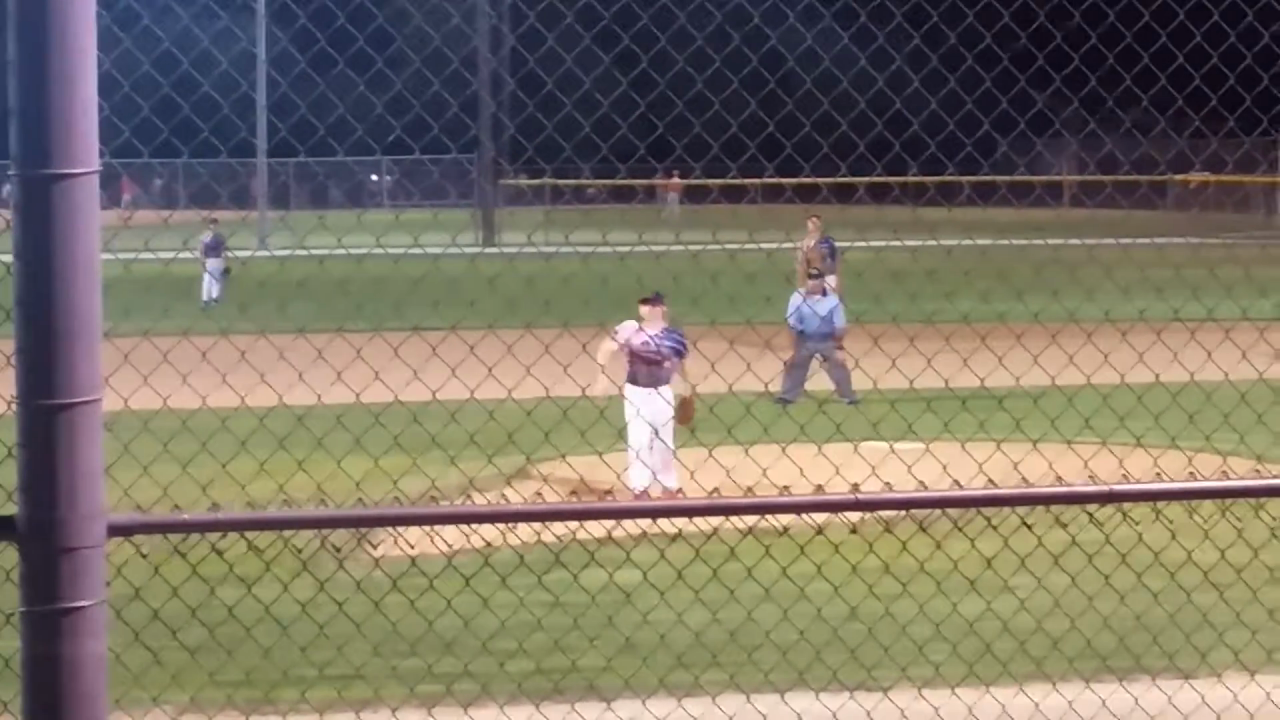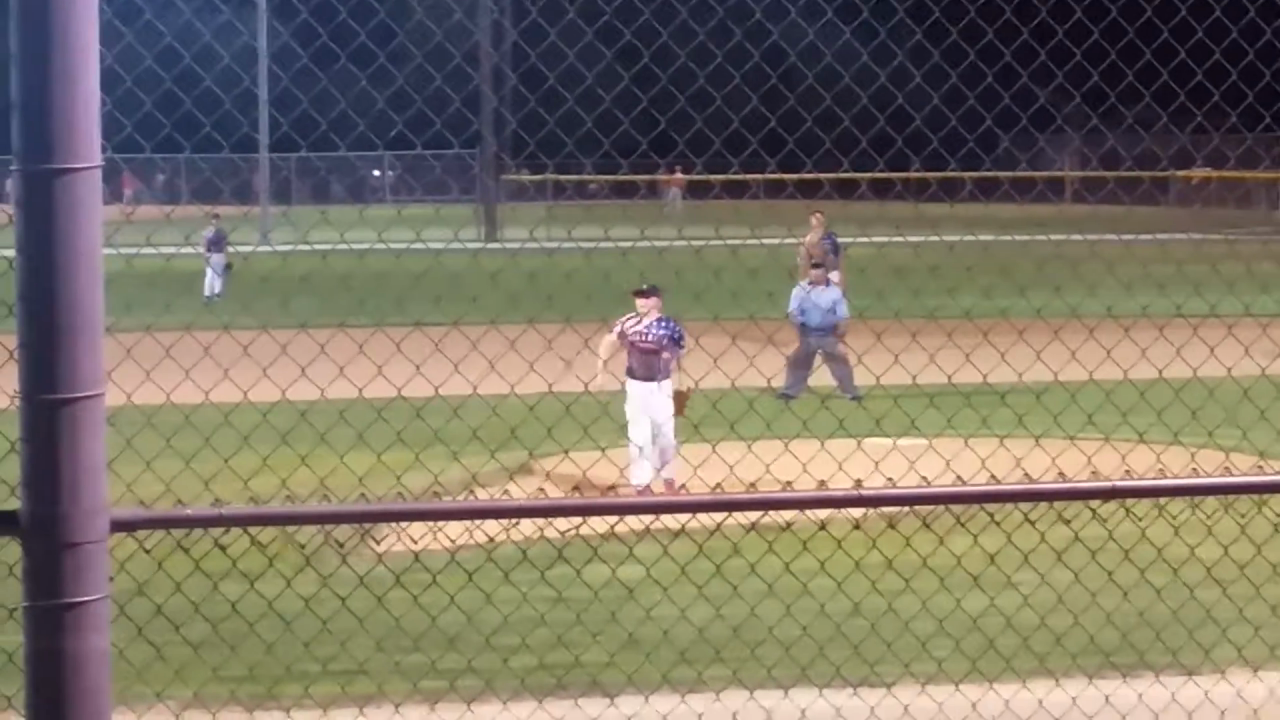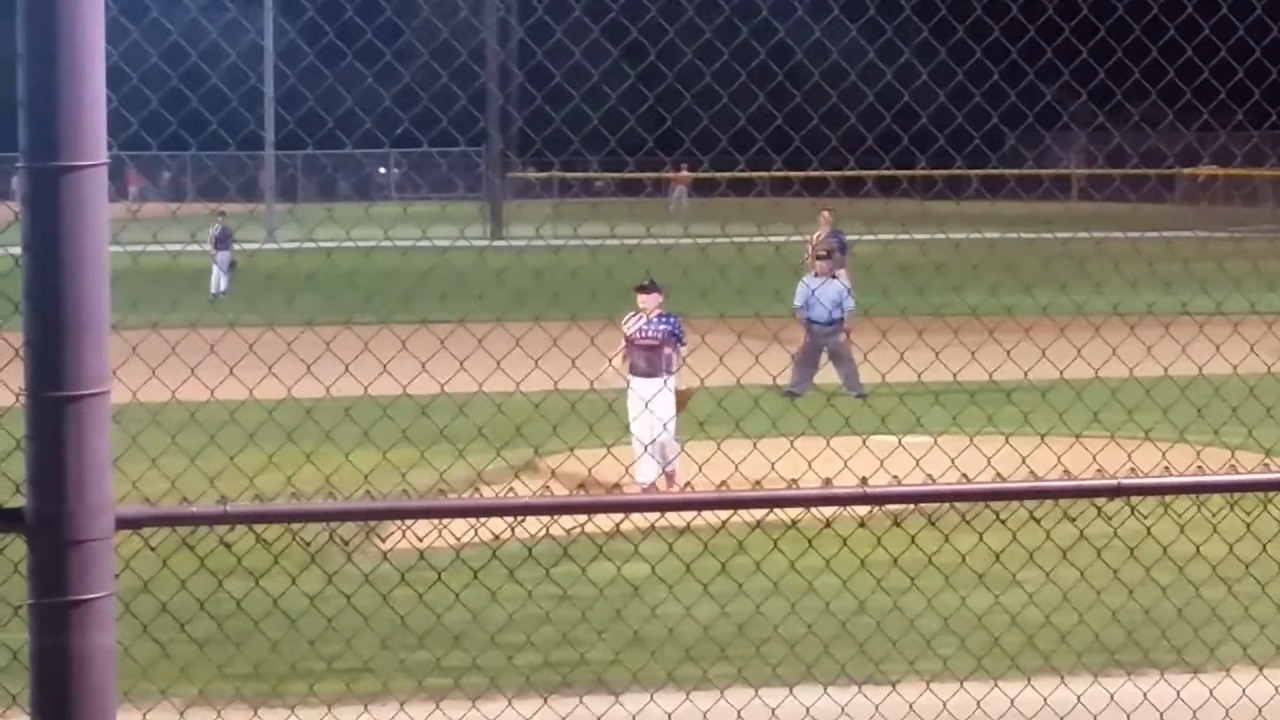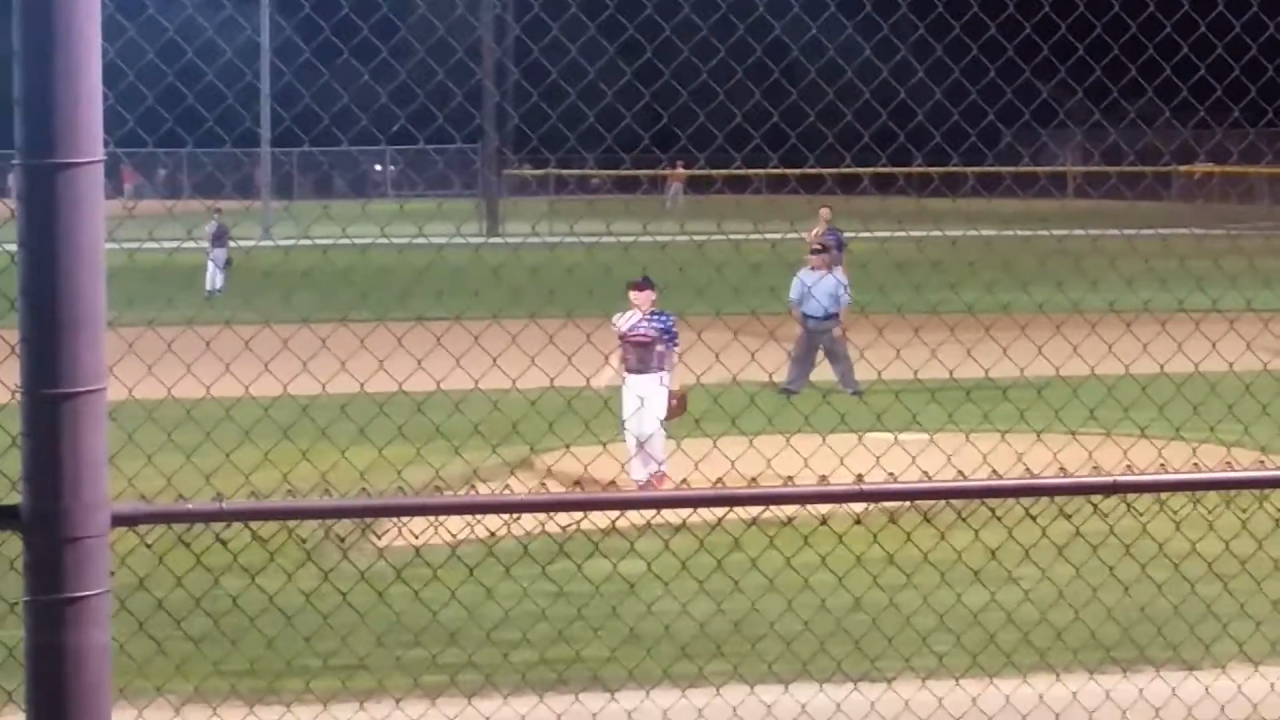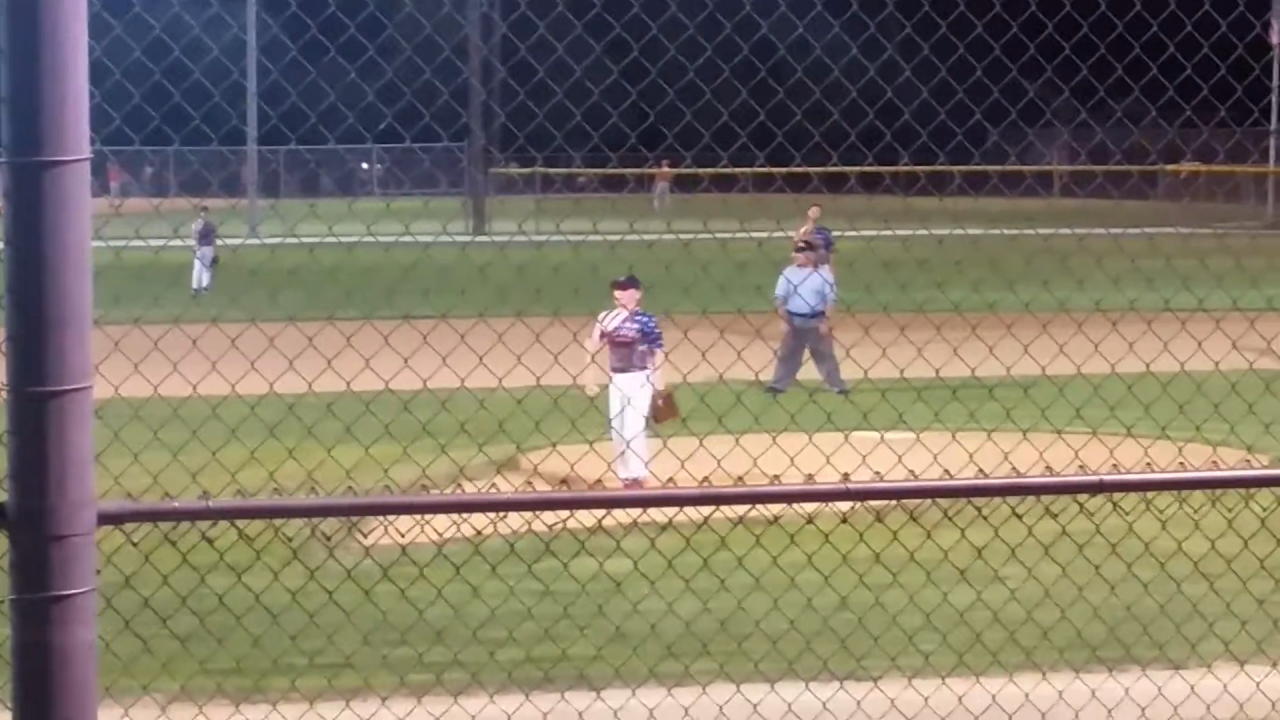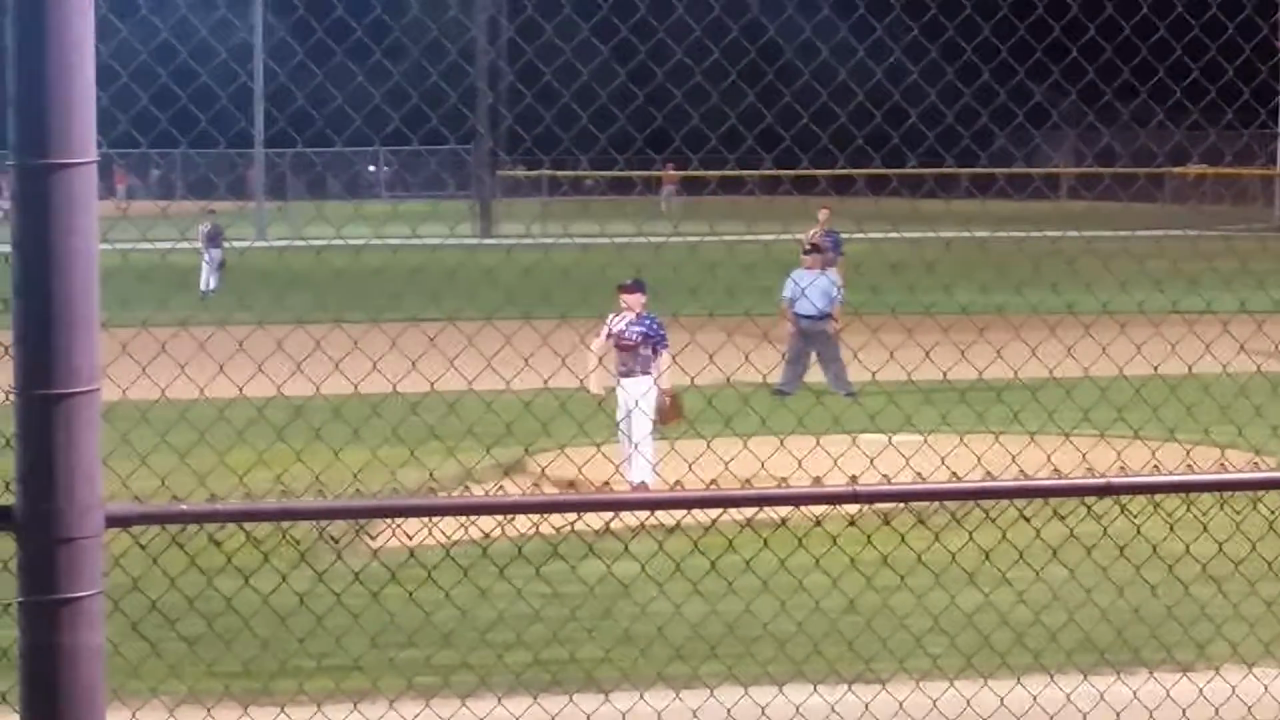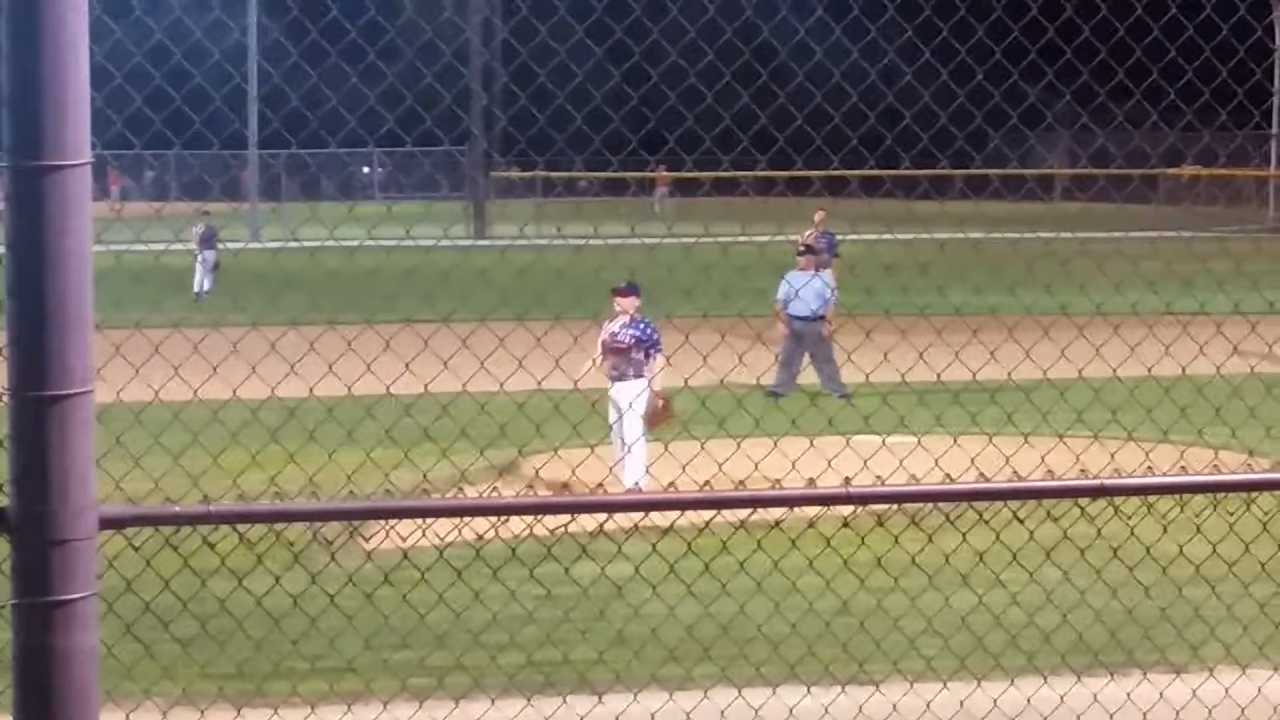
dt=0.1s
person 1, frame 1
left shoulder: (674, 337)
right shoulder: (630, 330)
left elbow: (680, 363)
right elbow: (606, 348)
right wrist: (602, 375)
left hip: (661, 393)
right hip: (635, 392)
left knee: (664, 440)
right knee: (638, 440)
left ankle: (669, 485)
right ankle: (639, 486)
person 1, frame 2
left shoulder: (670, 326)
right shoulder: (628, 322)
left elbow: (678, 354)
right elbow: (608, 342)
left wrist: (678, 382)
right wrist: (601, 368)
left hip: (661, 387)
right hip: (635, 386)
left knee: (666, 435)
right knee: (638, 436)
left ankle: (668, 476)
right ankle: (641, 482)
person 1, frame 3
left shoulder: (671, 321)
right shoulder: (630, 321)
left elbow: (679, 351)
right elbow: (625, 350)
left wrist: (677, 380)
right wrist: (611, 367)
left hip: (663, 384)
right hip: (637, 384)
left knee: (665, 431)
right knee: (640, 433)
left ankle: (668, 468)
right ankle: (646, 480)
person 1, frame 4
left shoulder: (664, 320)
right shoulder: (622, 319)
left elbow: (674, 352)
right elbow: (619, 353)
left wrist: (674, 383)
right wrist: (605, 375)
left hip: (656, 381)
right hip: (631, 381)
left knee: (652, 427)
right knee: (632, 430)
left ankle: (658, 469)
right ankle: (641, 477)
person 1, frame 5
left shoulder: (646, 320)
right shoulder: (606, 318)
left elbow: (658, 353)
right elbow: (592, 346)
left wrist: (659, 384)
right wrist: (589, 379)
left hip: (639, 379)
right hip: (616, 380)
left knee: (635, 428)
right knee: (618, 430)
left ankle: (638, 476)
right ankle: (627, 476)
person 1, frame 6
left shoulder: (650, 323)
right shoulder: (614, 321)
left elbow: (664, 355)
right elbow: (596, 347)
left wrist: (664, 385)
right wrist: (592, 377)
left hip: (644, 383)
right hip: (623, 384)
left knee: (641, 432)
right knee: (625, 434)
left ankle: (642, 481)
right ankle: (634, 479)
person 1, frame 7
left shoulder: (643, 326)
right shoulder: (609, 326)
left elbow: (658, 358)
right elbow: (600, 357)
left wrist: (656, 388)
right wrist: (581, 374)
left hip: (637, 387)
right hip: (615, 387)
left knee: (634, 436)
right knee: (619, 438)
left ankle: (635, 486)
right ankle: (628, 483)
